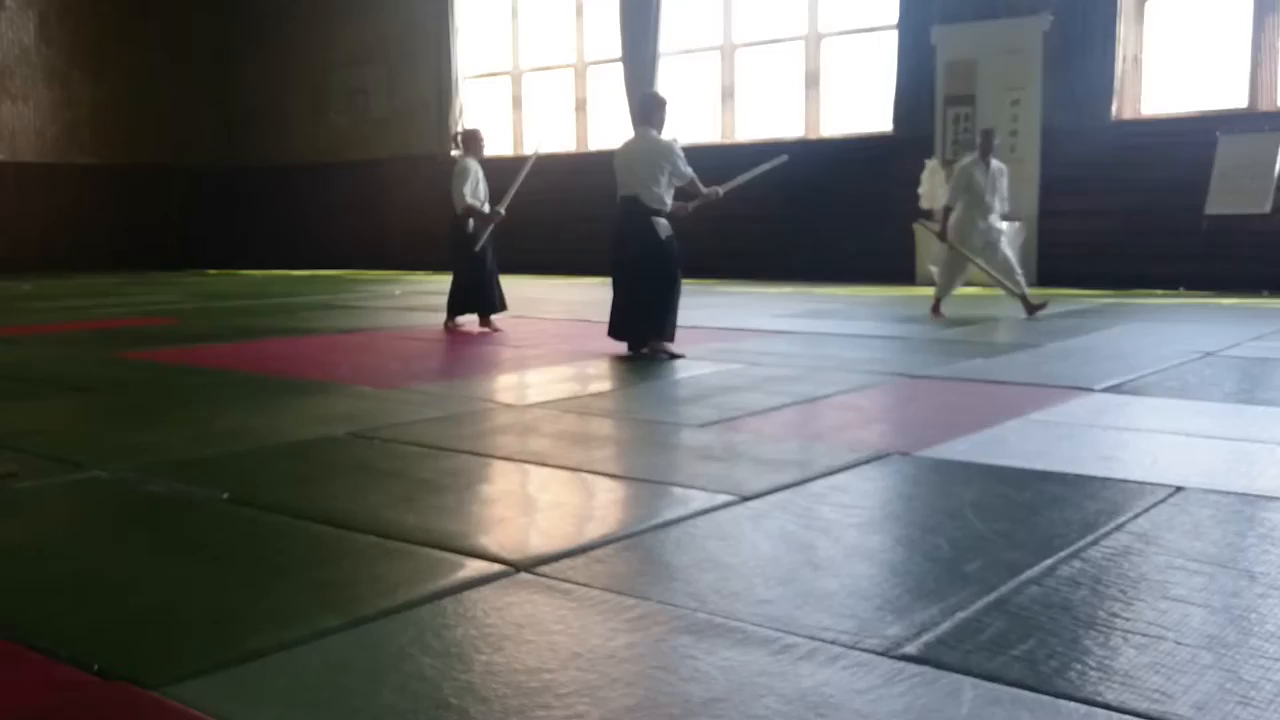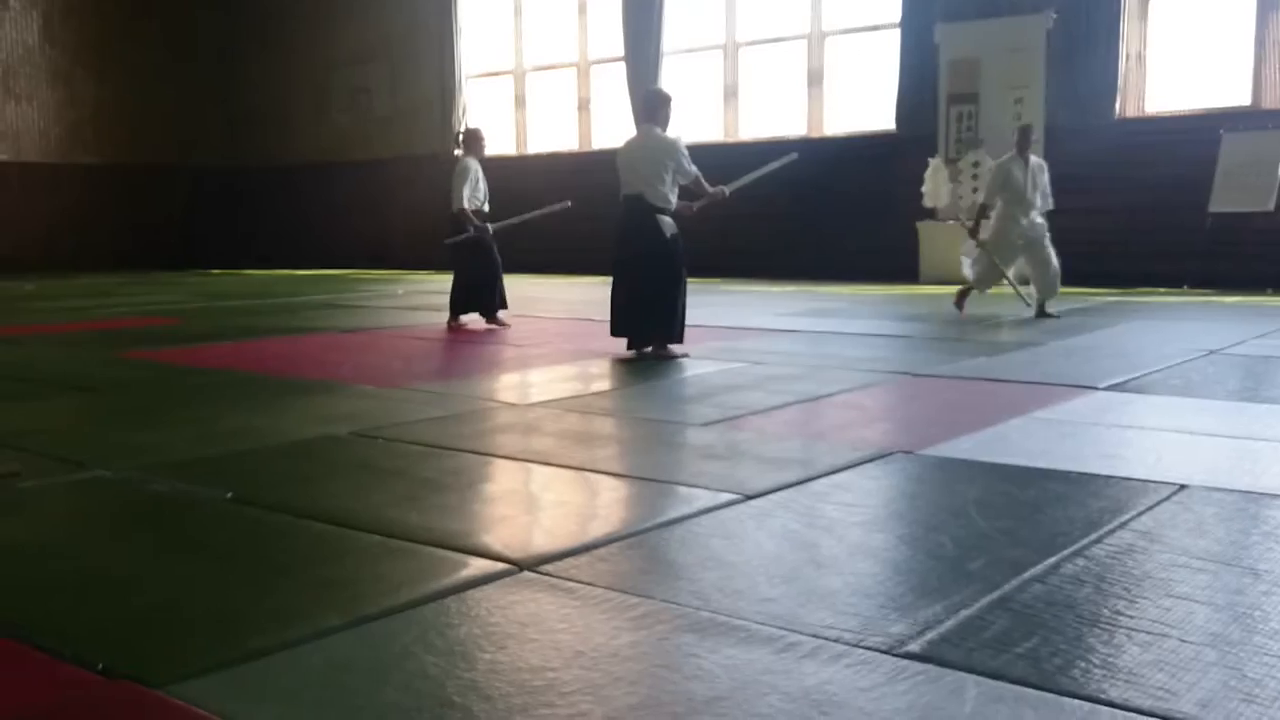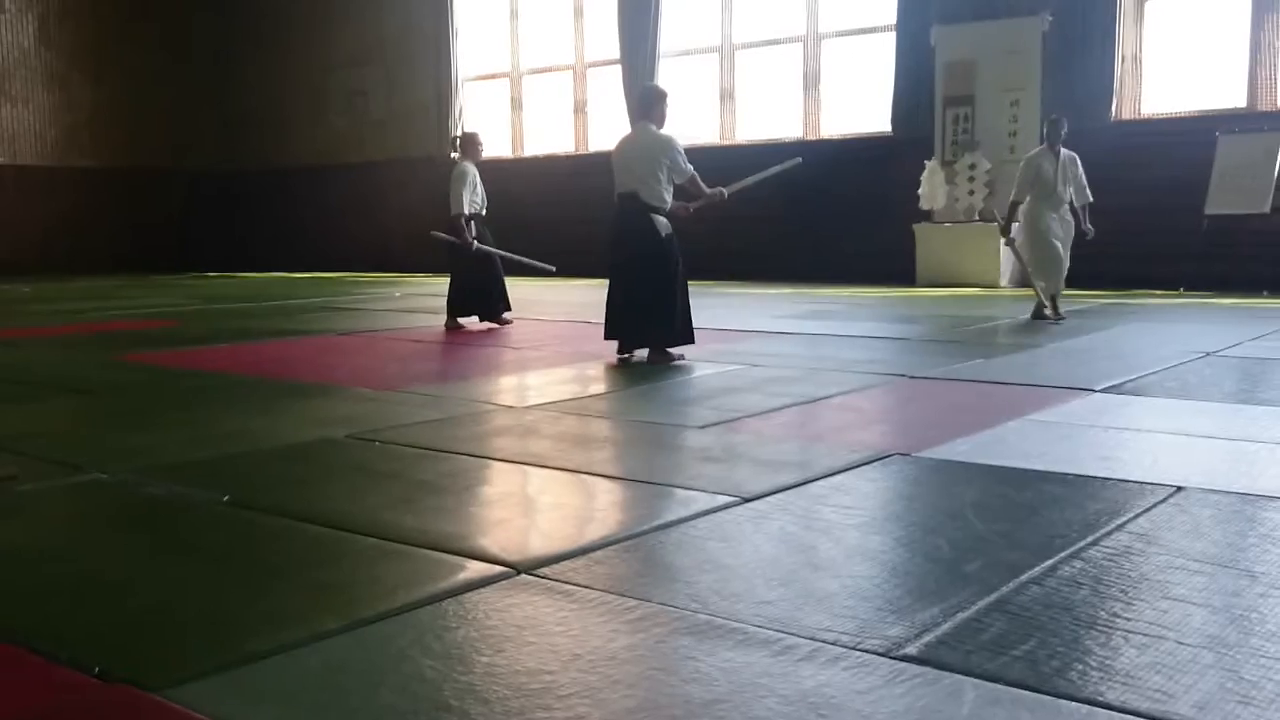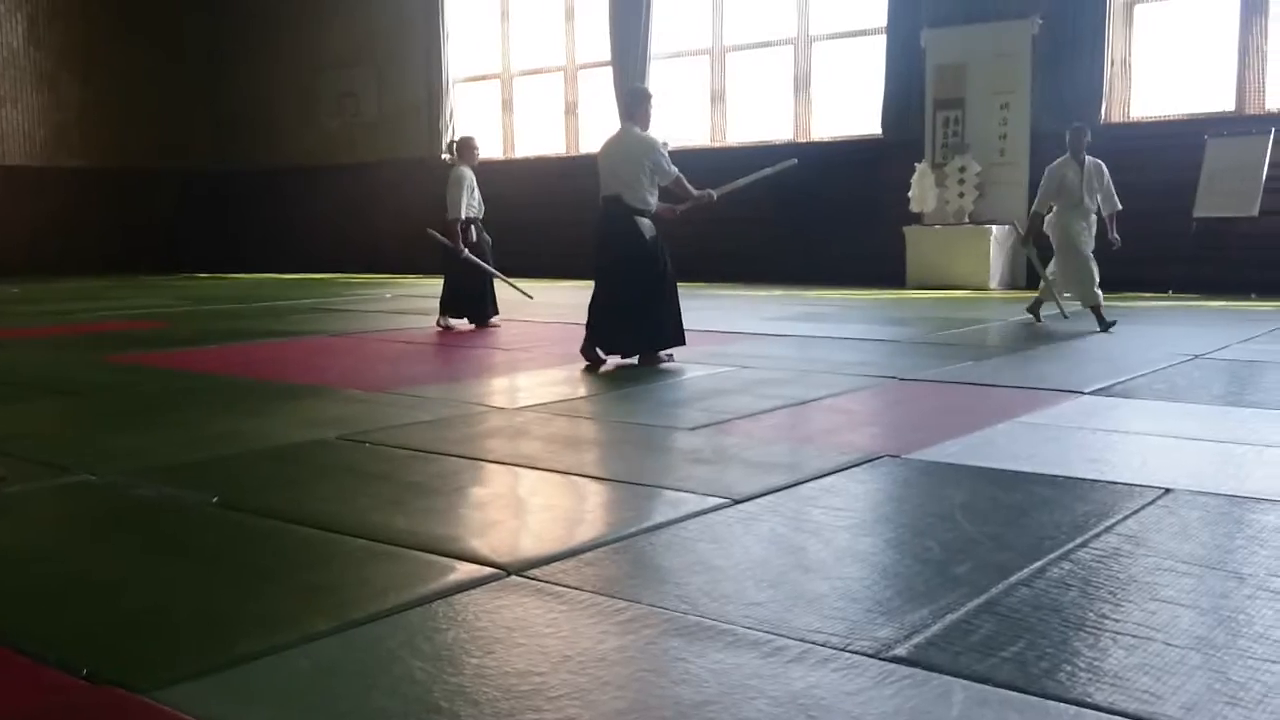
dt=0.2s
person 1, frame 1
left shoulder: (623, 151)
right shoulder: (665, 148)
right elbow: (687, 180)
left wrist: (669, 205)
right wrist: (707, 193)
left hip: (626, 222)
right hip: (651, 224)
left knee: (631, 280)
right knee: (664, 279)
left ankle: (636, 339)
right ankle: (656, 338)
person 1, frame 2
left shoulder: (627, 148)
right shoulder: (669, 145)
right elbow: (692, 178)
left wrist: (674, 204)
right wrist: (712, 192)
left hip: (630, 220)
right hip: (655, 223)
left knee: (632, 279)
right knee: (666, 281)
left ankle: (638, 339)
right ankle: (659, 342)
person 1, frame 3
left shoulder: (622, 145)
right shoulder: (664, 142)
right elbow: (688, 177)
left wrist: (670, 205)
right wrist: (710, 194)
left hip: (624, 219)
right hip: (650, 223)
left knee: (625, 280)
right knee: (663, 282)
left ankle: (625, 340)
right ankle: (658, 346)
person 1, frame 4
left shoulder: (608, 146)
right shoulder: (647, 144)
right elbow: (674, 179)
left wrist: (657, 207)
right wrist: (697, 196)
left hip: (609, 221)
right hip: (634, 225)
left knee: (610, 283)
right knee: (651, 283)
left ankle: (593, 342)
right ankle: (649, 348)
person 2, frame 1
left shoulder: (1001, 169)
right shoulder: (965, 168)
left elbow: (1002, 201)
right elbow: (952, 199)
left wrist: (1000, 224)
right wrist: (944, 228)
left hip: (991, 223)
right hip: (968, 222)
left knee: (1006, 262)
right knee: (954, 264)
left ankle: (1027, 305)
right ankle: (937, 304)
person 2, frame 2
left shoulder: (1040, 166)
right shoulder: (1004, 166)
left elbow: (1044, 198)
right elbow: (989, 198)
left wrist: (1044, 227)
right wrist: (976, 226)
left hip: (1033, 222)
right hip: (1009, 220)
left knee: (1048, 265)
right knee: (993, 264)
left ankle: (1041, 308)
right ankle: (964, 293)
person 2, frame 3
left shoulder: (1072, 159)
right shoulder: (1034, 160)
left elbow: (1080, 192)
right elbow: (1019, 193)
left wrist: (1085, 222)
right wrist: (1008, 223)
left hip: (1062, 215)
right hip: (1038, 214)
left knee: (1057, 262)
right knee: (1051, 259)
left ankle: (1039, 309)
right ankle: (1053, 305)
person 2, frame 4
left shoulder: (1098, 167)
right shoulder: (1057, 170)
left elbow: (1108, 201)
right elbow: (1041, 204)
left wrist: (1112, 231)
right wrist: (1029, 234)
left hip: (1087, 223)
right hip: (1065, 224)
left knee: (1063, 271)
right knee: (1084, 271)
left ankle: (1036, 305)
right ankle: (1100, 319)
person 3, frame 1
left shoulder: (472, 165)
right shoulder: (467, 166)
right elbow: (463, 201)
right wrist: (488, 214)
left hip: (473, 224)
right hip: (469, 225)
left knee: (466, 270)
right knee: (481, 269)
left ankle: (452, 316)
right ankle: (485, 315)
person 3, frame 2
left shoulder: (472, 164)
right shoulder: (468, 165)
right elbow: (460, 202)
left wrist: (479, 223)
right wrist: (477, 224)
left hip: (472, 223)
right hip: (470, 223)
left knee: (466, 270)
right knee: (489, 266)
left ankle: (455, 315)
right ankle: (491, 312)
person 3, frame 3
left shoulder: (468, 168)
right shoulder: (465, 170)
right elbow: (459, 206)
right wrist: (465, 234)
left hip: (471, 226)
right hip: (470, 227)
left knee: (462, 273)
right knee: (489, 268)
left ankle: (453, 316)
right ankle: (494, 313)
person 3, frame 4
left shoulder: (465, 173)
right shoulder: (462, 174)
right elbow: (457, 211)
left wrist: (482, 233)
right wrist: (458, 240)
left hip: (470, 229)
right hip: (468, 231)
left knee: (457, 275)
right knee: (481, 273)
left ankle: (445, 315)
right ankle: (482, 317)
